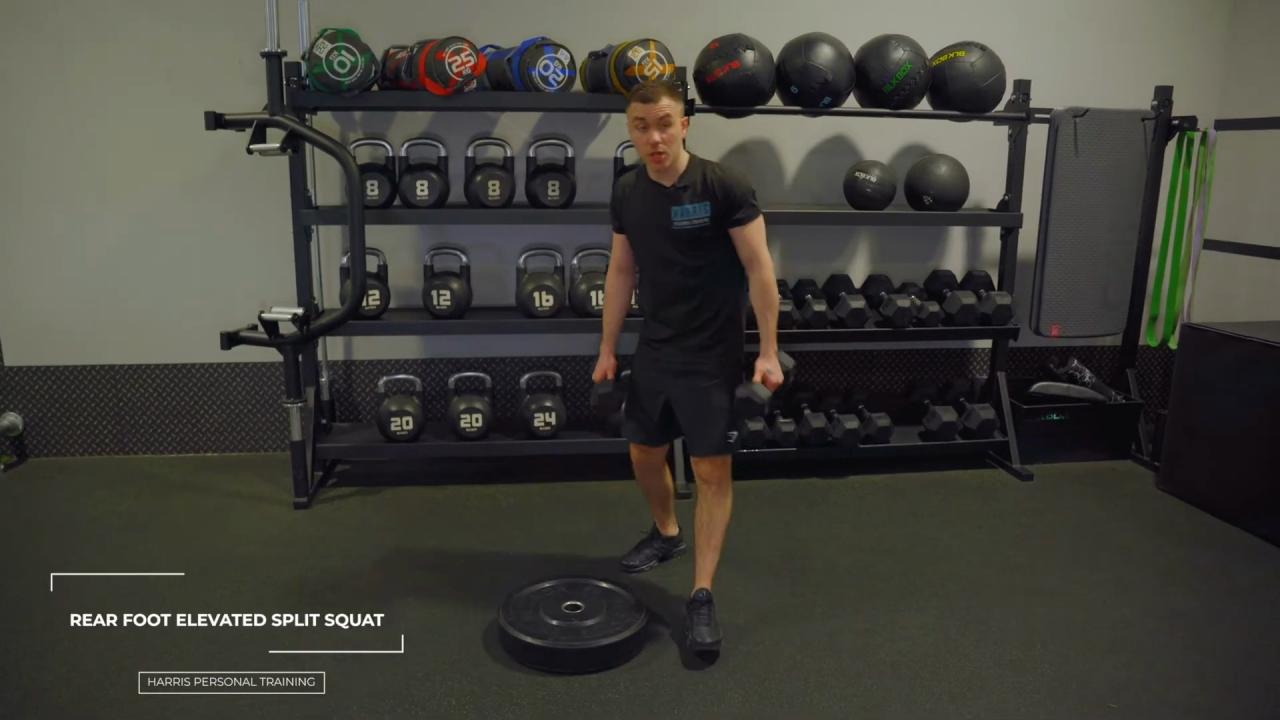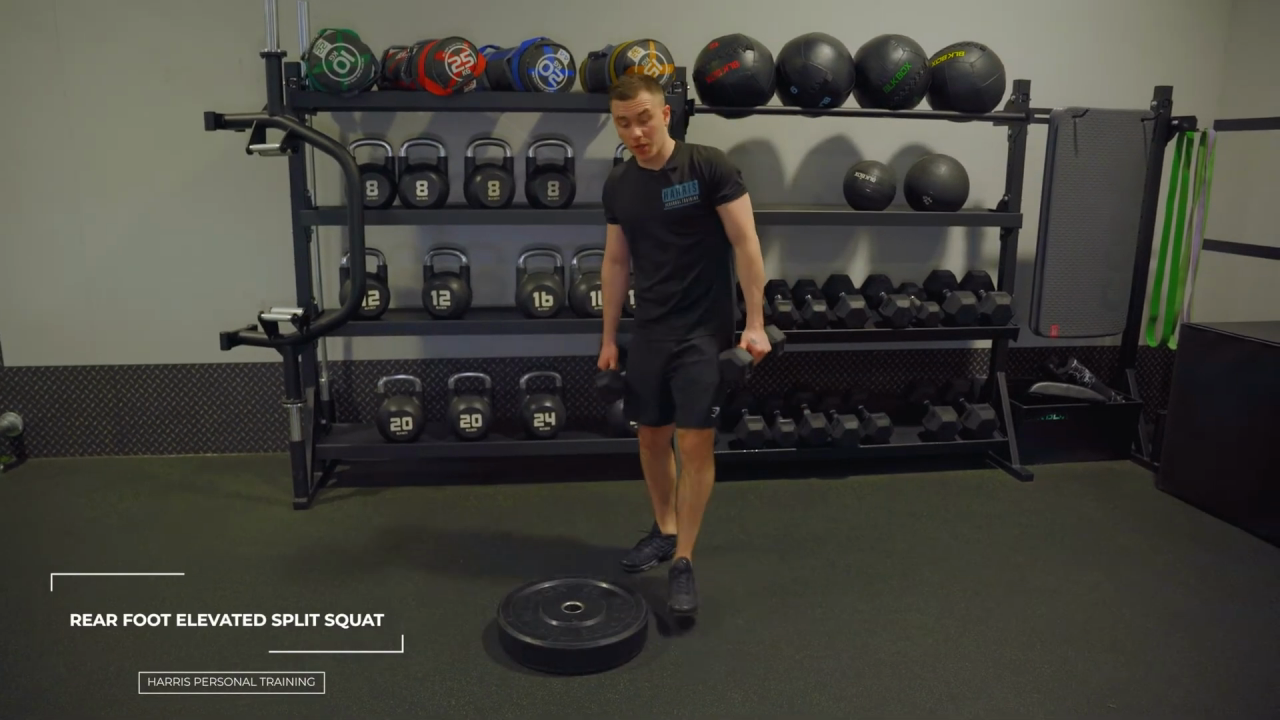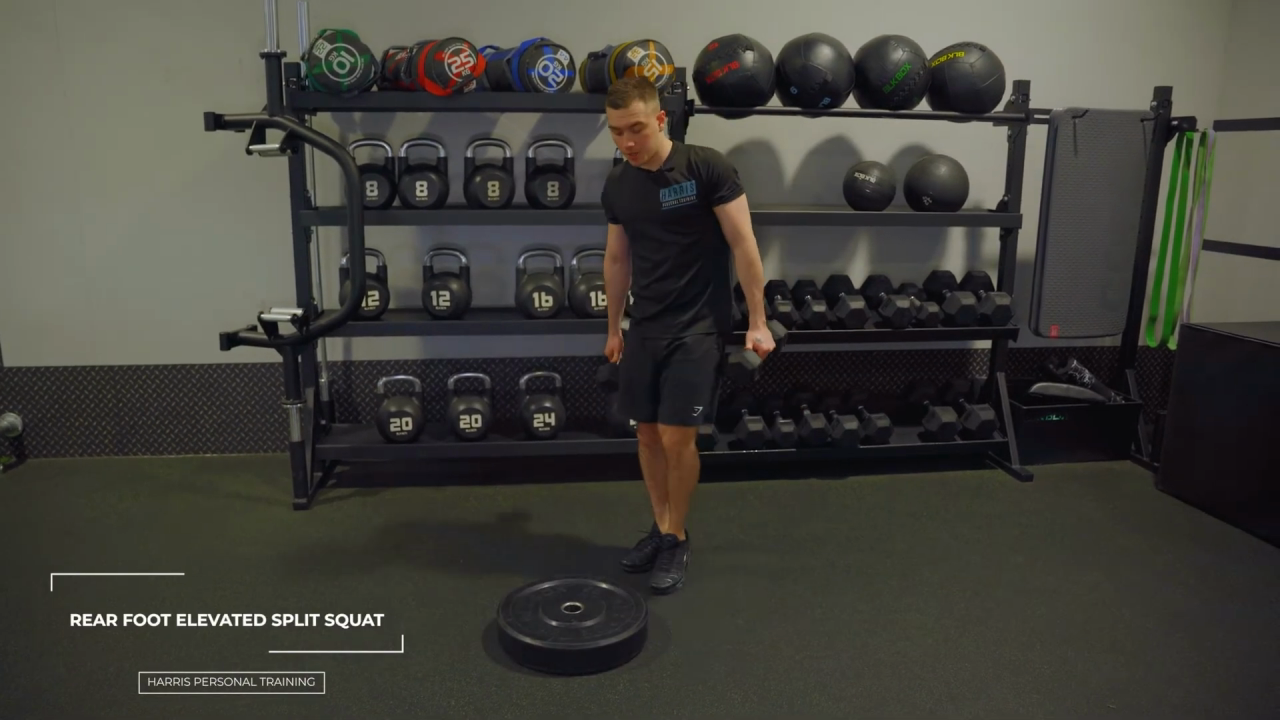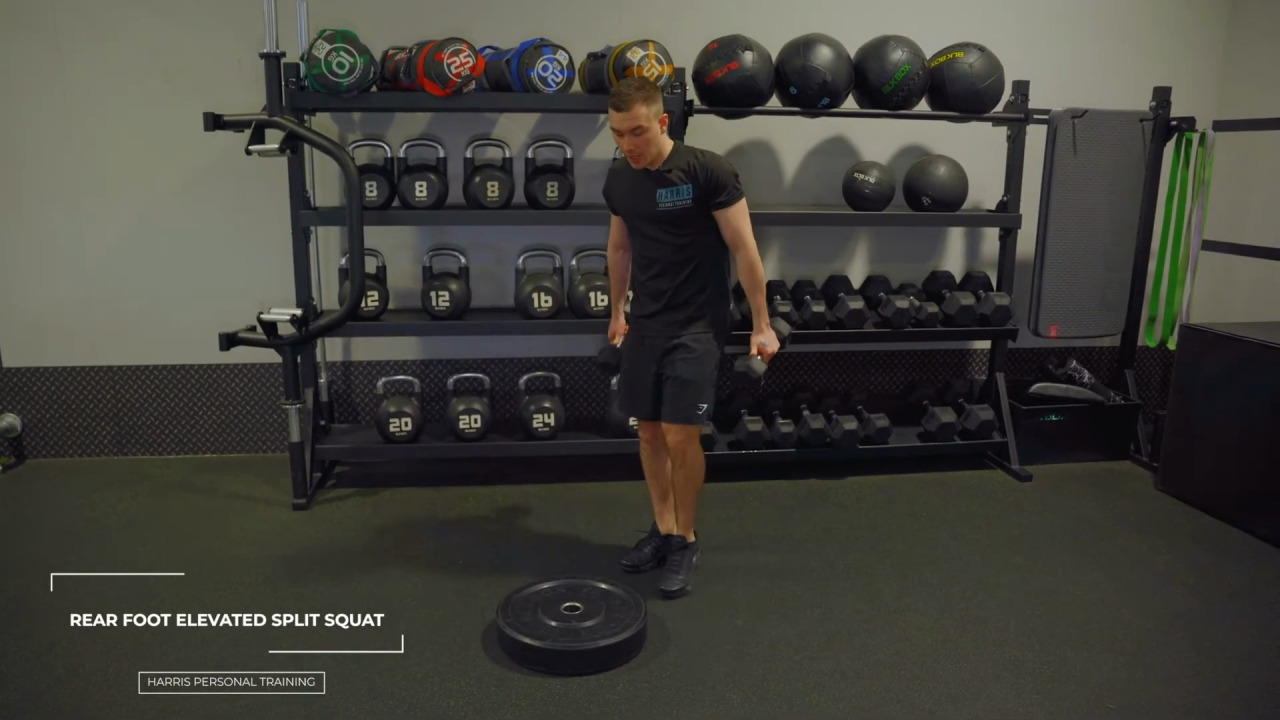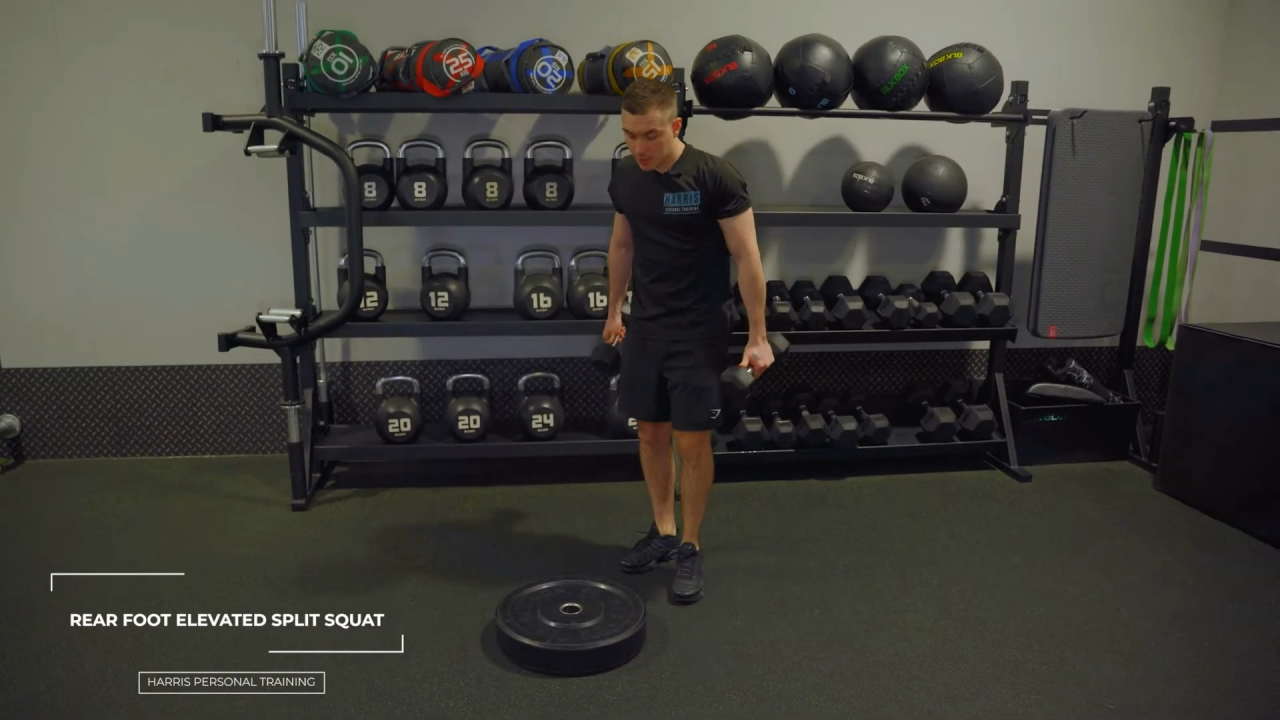
dt=0.2s
person 1, frame 1
left shoulder: (723, 185)
right shoulder: (626, 193)
left elbow: (759, 268)
right elbow: (621, 273)
left wrist: (768, 351)
right wrist: (607, 349)
left hip: (711, 354)
right hip: (655, 349)
left knee: (712, 472)
right knee: (644, 455)
left ankle: (701, 595)
right ankle: (666, 532)
person 1, frame 2
left shoulder: (709, 166)
right shoulder: (617, 184)
left elbow: (746, 243)
right elbow: (616, 262)
left wrist: (754, 323)
right wrist: (608, 337)
left hip: (703, 330)
right hip: (649, 331)
left knee: (696, 443)
right knee: (651, 437)
left ankle: (683, 563)
right ankle: (665, 530)
person 1, frame 3
left shoulder: (706, 168)
right shoulder: (617, 185)
left elbow: (743, 245)
left wrist: (758, 322)
right wrist: (613, 328)
left hip: (699, 326)
right hip: (646, 326)
left knee: (677, 437)
right knee: (648, 434)
left ankle: (677, 539)
right ankle: (661, 529)
person 1, frame 4
left shoulder: (706, 170)
right shoulder: (618, 178)
left elbow: (743, 249)
left wrist: (762, 325)
right wrist: (617, 311)
left hip: (697, 325)
right hip: (644, 324)
left knee: (679, 436)
right knee: (649, 433)
left ankle: (686, 540)
right ankle: (662, 530)
person 1, frame 5
left shoulder: (715, 177)
right shoulder: (624, 176)
left elbow: (747, 258)
left wrist: (758, 337)
right wrist: (614, 310)
left hip: (698, 331)
right hip: (644, 327)
left knee: (692, 442)
right knee: (650, 432)
left ankle: (690, 548)
right ankle: (663, 532)
